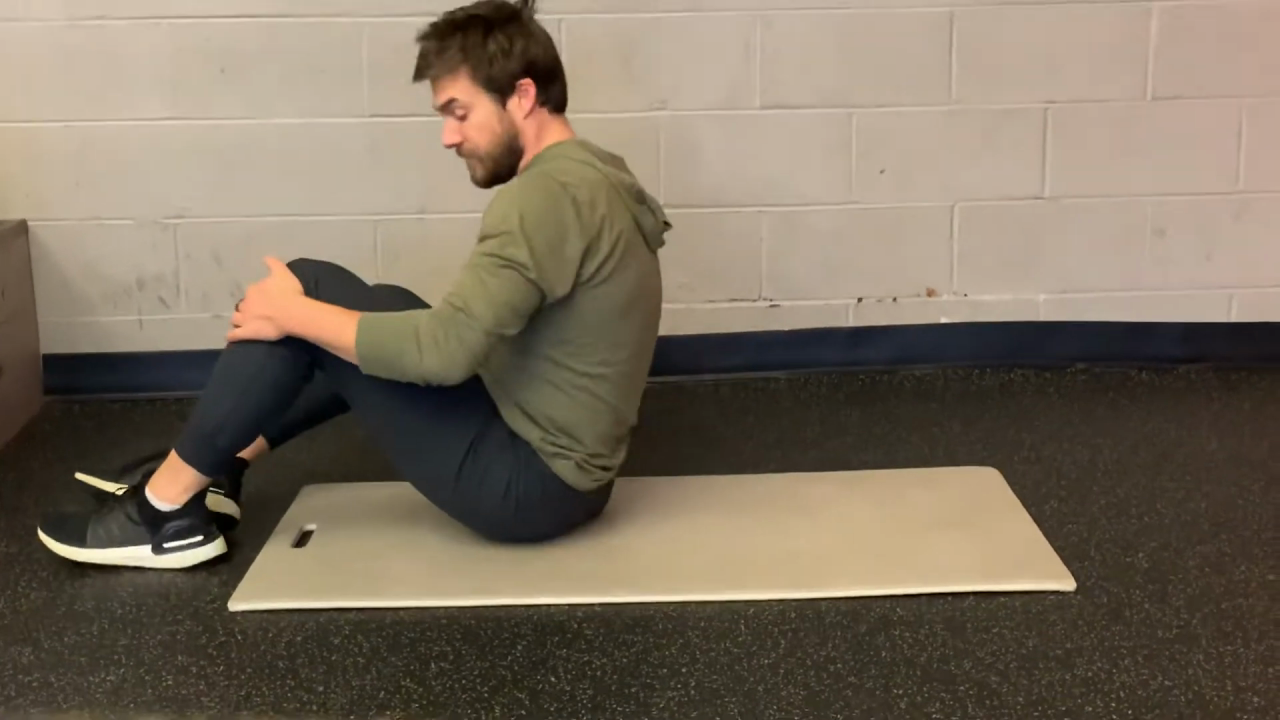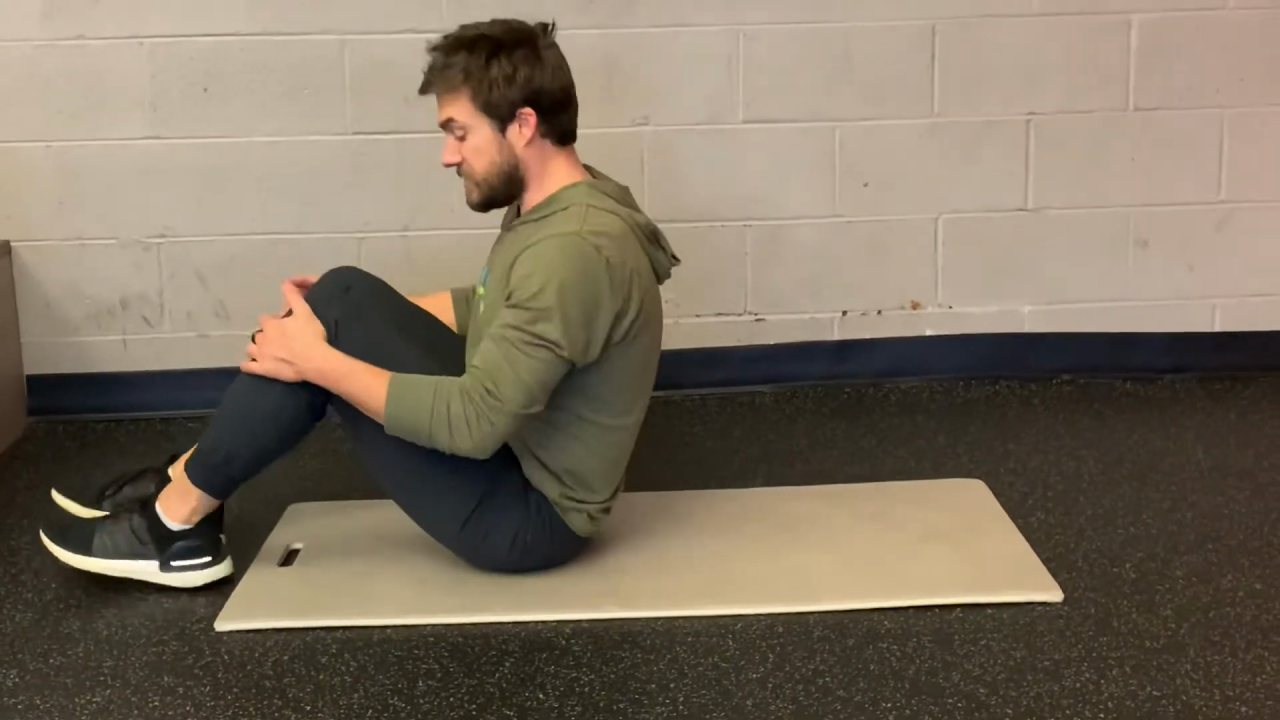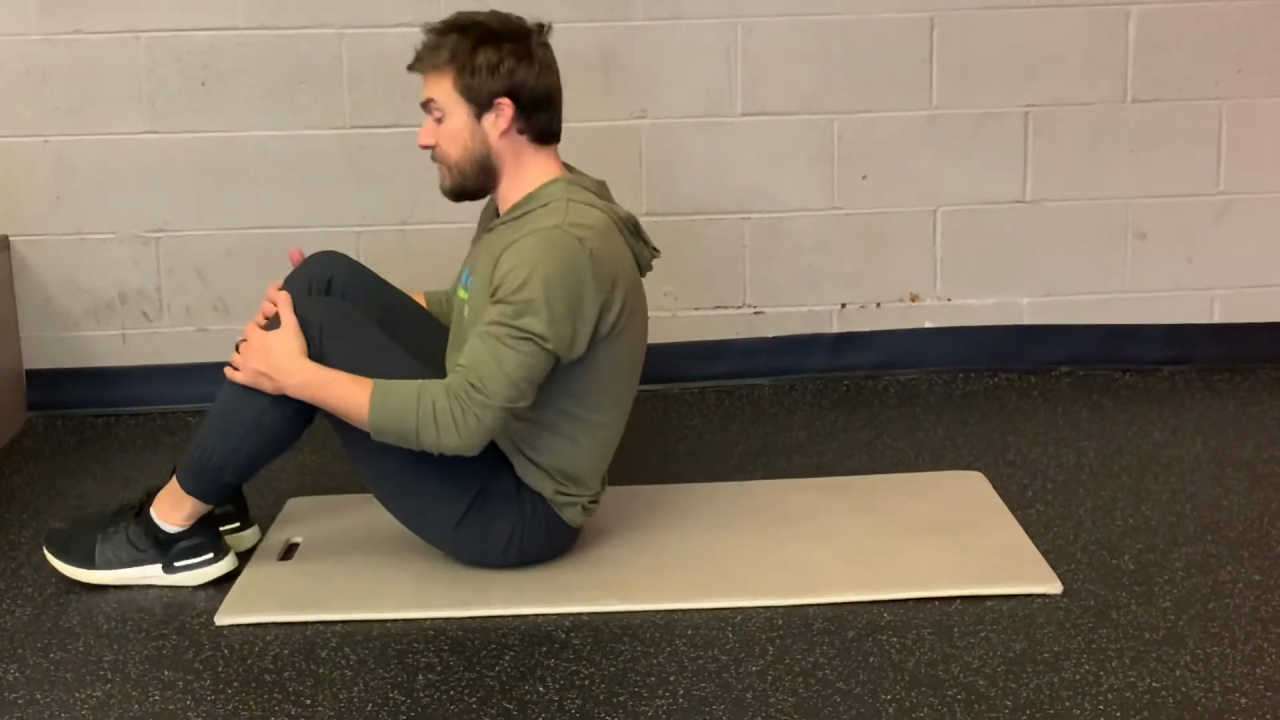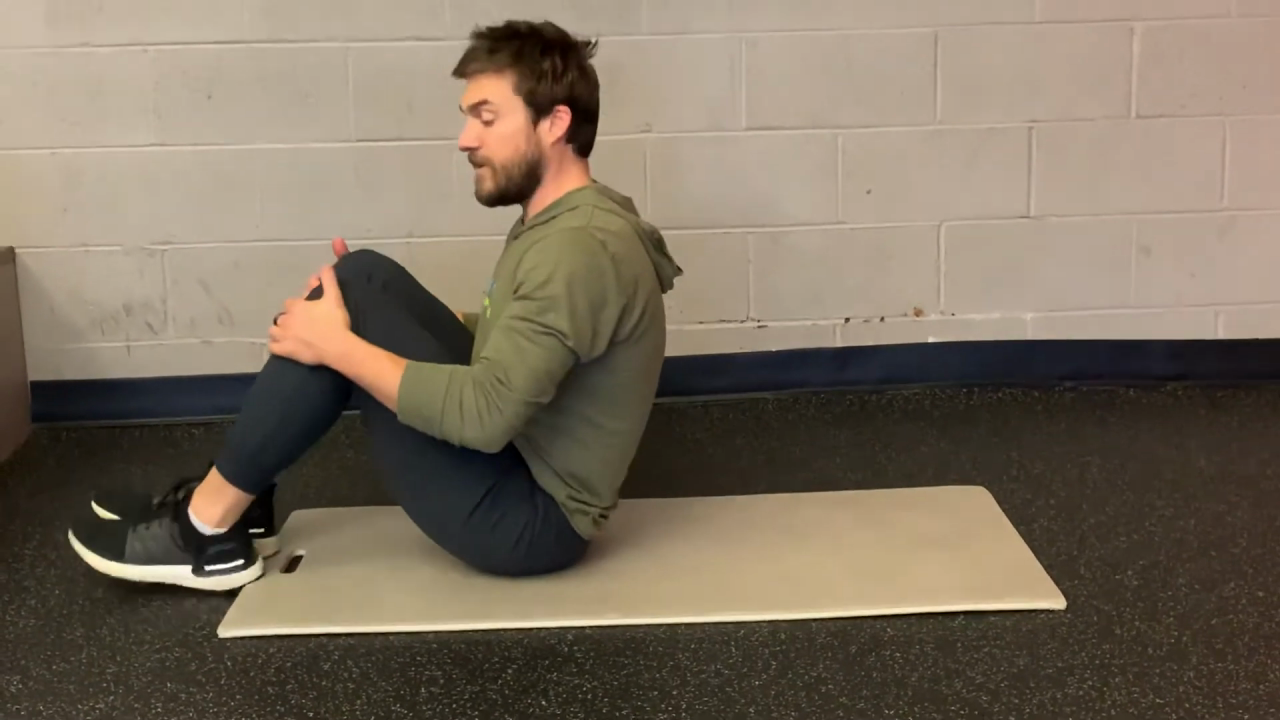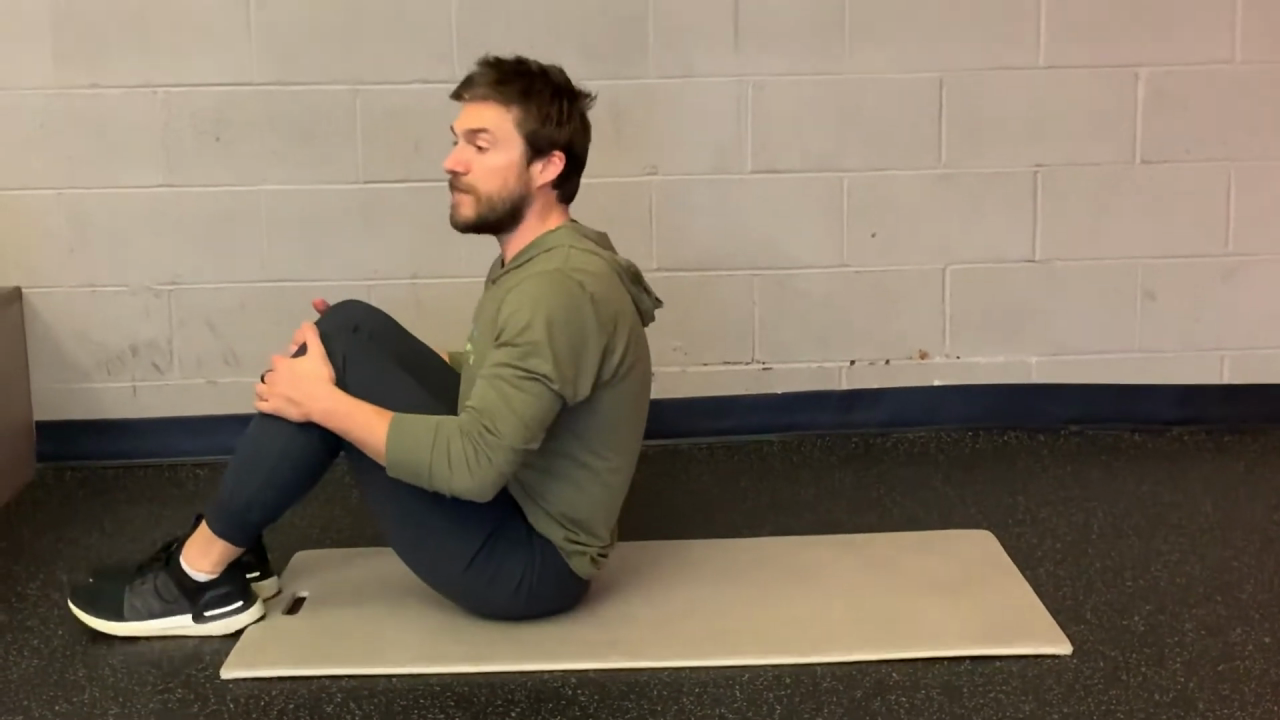
dt=0.5s
person 1, frame 1
left shoulder: (547, 195)
right shoulder: (587, 179)
left elbow: (446, 351)
left wrist: (296, 313)
left hip: (524, 482)
right hip: (562, 469)
left knee: (311, 287)
right knee: (375, 311)
left ankle: (167, 510)
right ankle: (218, 461)
person 1, frame 2
left shoulder: (576, 250)
right shoulder: (550, 204)
left elbow: (474, 423)
right elbow: (489, 309)
left wrist: (318, 361)
right wrist: (349, 310)
left hip: (527, 516)
right hip: (515, 450)
left knee: (330, 329)
right knee: (346, 289)
left ankle: (175, 527)
right ankle: (185, 478)
person 1, frame 3
left shoulder: (560, 244)
right shoulder: (524, 203)
left elbow: (462, 422)
right elbow: (470, 310)
left wrist: (297, 376)
right wrist: (311, 301)
left hip: (518, 511)
right hip: (494, 438)
left knee: (314, 329)
right knee: (325, 278)
left ankle: (172, 528)
right ankle: (209, 498)
person 1, frame 4
left shoulder: (580, 248)
right shoulder: (557, 221)
left elbow: (484, 414)
right elbow: (498, 336)
left wrist: (337, 344)
right wrist: (362, 312)
left hip: (529, 520)
right hip: (521, 463)
left knee: (354, 308)
right knee: (365, 277)
left ankle: (209, 529)
right ankle: (238, 501)
person 1, frame 5
left shoulder: (561, 290)
right shoulder: (534, 261)
left elbow: (475, 466)
right elbow: (490, 375)
left wrist: (323, 402)
right wrist: (346, 353)
left hip: (529, 562)
right hip: (513, 501)
left knee: (338, 358)
right knee: (348, 326)
left ankle: (202, 576)
right ankle: (229, 546)
